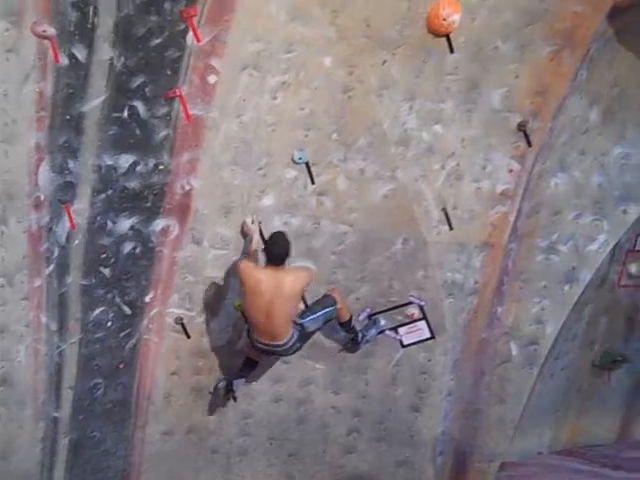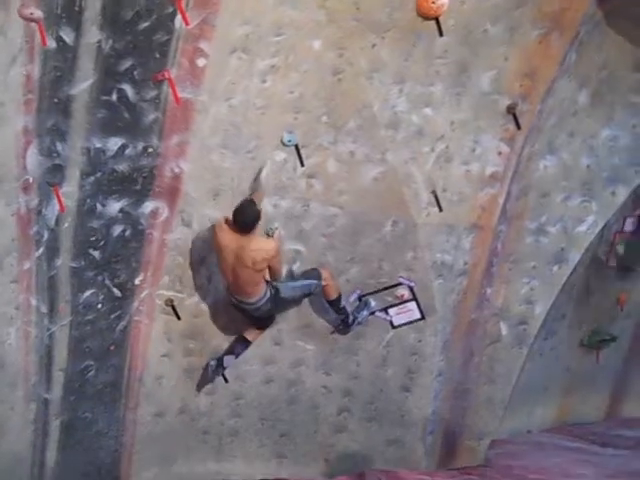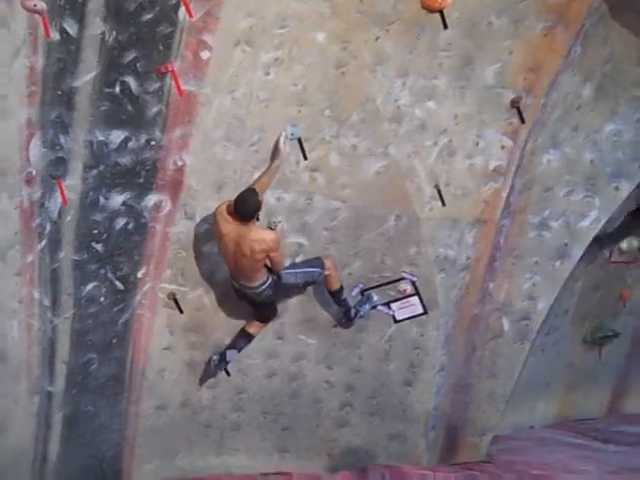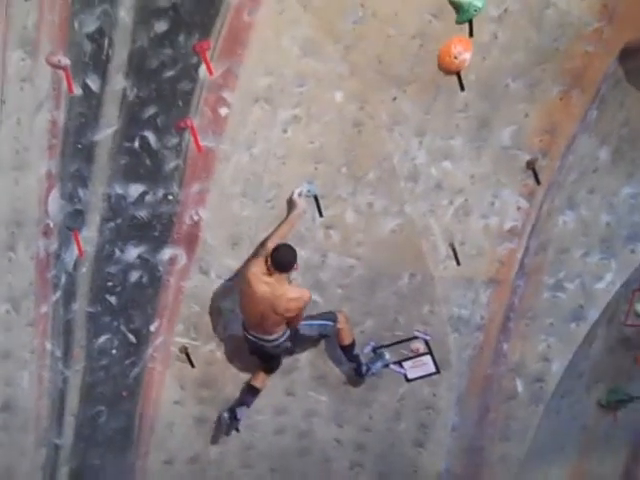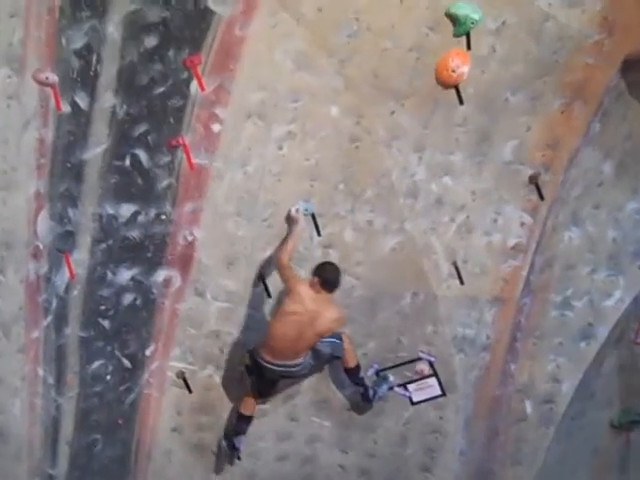
dt=0.4s
person 1, frame 1
left shoulder: (245, 269)
right shoulder: (301, 276)
left hip: (257, 342)
right hip: (285, 344)
right knee: (335, 297)
left ankle: (233, 383)
right ankle: (354, 337)
person 1, frame 2
left shoulder: (220, 230)
right shoulder: (268, 247)
left elbow: (242, 223)
right elbow: (276, 275)
left hip: (236, 299)
right hip: (262, 303)
left knee: (260, 325)
right knee: (324, 276)
left ankle: (219, 364)
right ankle: (348, 318)
person 1, frame 3
left shoulder: (222, 214)
right shoulder: (267, 239)
left elbow: (252, 190)
right elbow: (279, 268)
left hip: (240, 285)
right hip: (263, 288)
left knee: (263, 317)
right knee: (327, 266)
left ankle: (222, 358)
right ankle: (347, 311)
person 1, frame 4
left shoulder: (252, 271)
right shoulder: (299, 296)
right elbow: (295, 323)
left hip: (251, 336)
right hip: (277, 342)
left knee: (267, 368)
right knee: (340, 320)
left ankle: (233, 414)
right ankle: (358, 367)
person 1, frame 5
left shoulder: (298, 291)
right shoulder: (336, 316)
left hip: (265, 363)
right hip: (300, 366)
left knee: (255, 394)
right knee: (343, 342)
right ankle: (363, 391)
